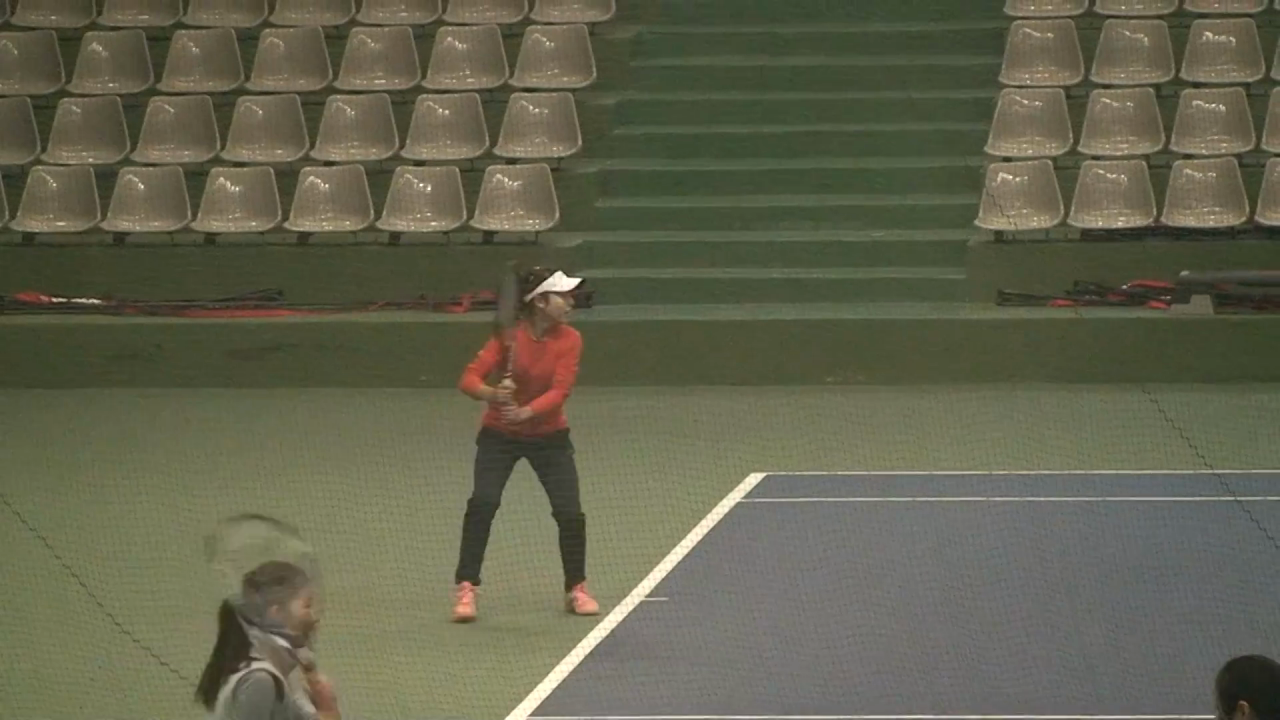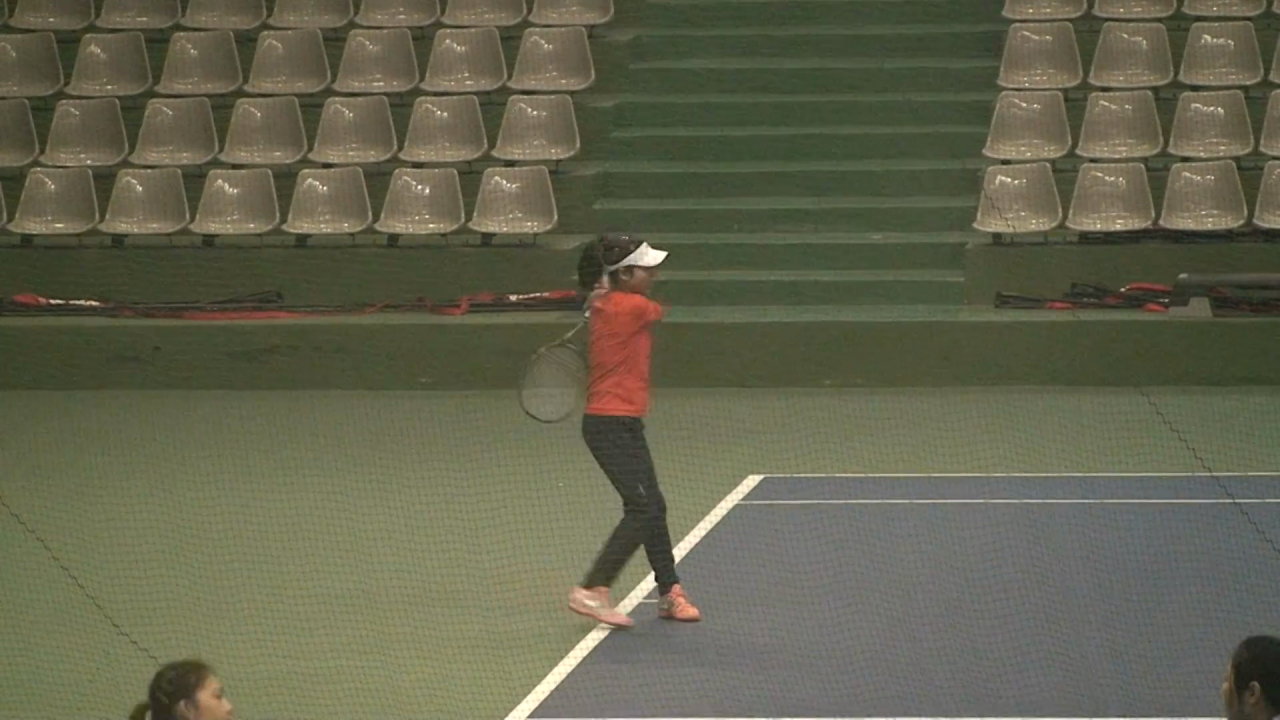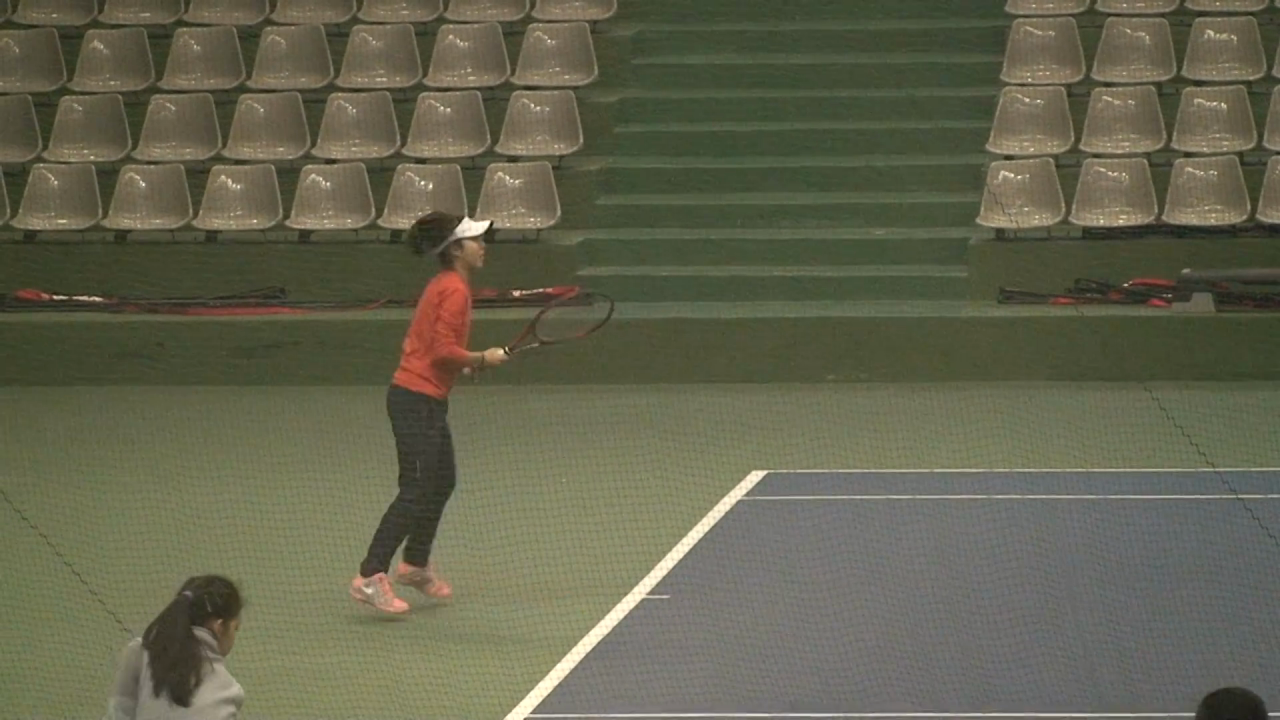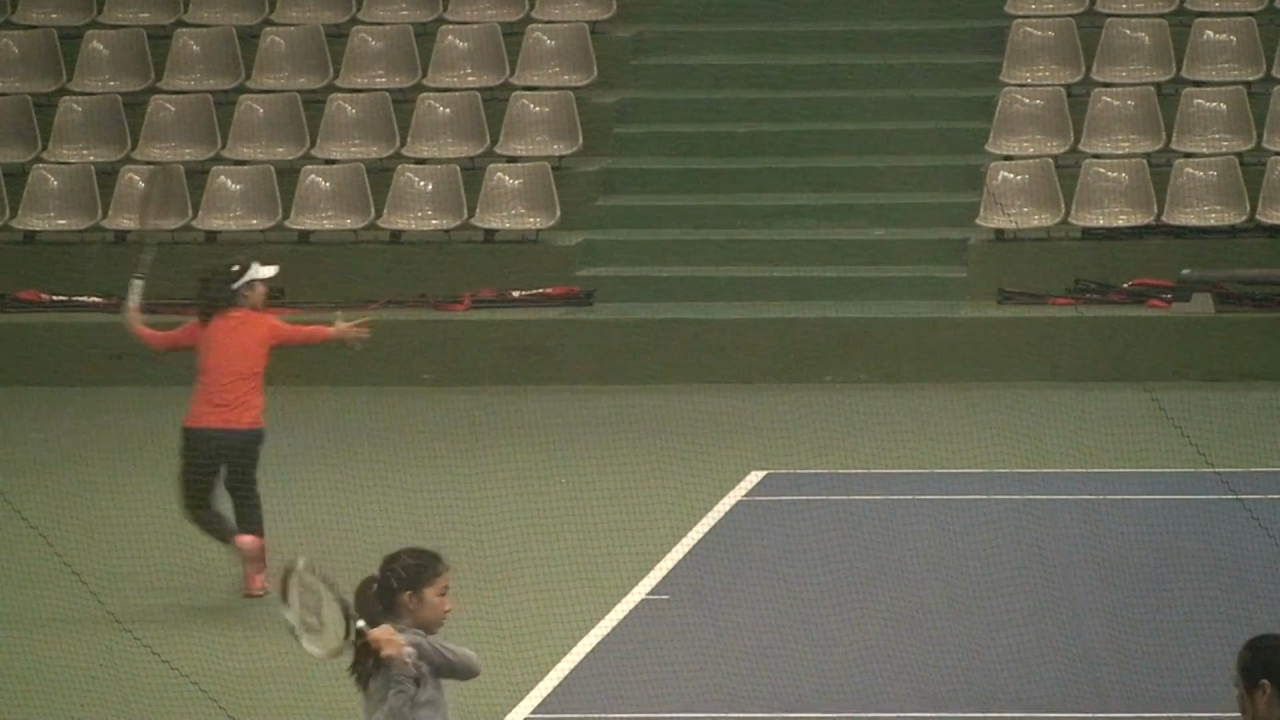
dt=1s
person 1, frame 1
left shoulder: (570, 339)
right shoulder: (509, 337)
left elbow: (559, 390)
right elbow: (469, 379)
left wrist: (527, 412)
right wrist: (492, 395)
left hip: (550, 436)
right hip: (500, 435)
left knee: (570, 513)
right knee: (483, 502)
left ankle: (576, 588)
right ankle: (465, 587)
person 1, frame 2
left shoulder: (605, 306)
right shoulder: (632, 308)
right elbow: (656, 310)
left hip: (608, 423)
right hip: (612, 426)
left knee: (653, 508)
right knee: (644, 512)
left ankle: (669, 591)
right ankle: (590, 592)
person 1, frame 3
left shoulder: (445, 285)
right shoulder: (455, 290)
right elbow: (443, 350)
left wrist: (468, 362)
right wrist: (482, 358)
left hip: (425, 398)
right hip: (416, 400)
left knee: (442, 482)
right knee: (416, 492)
left ankle: (414, 565)
right ankle: (370, 576)
person 1, frame 4
left shoulder: (202, 326)
right shoulder: (266, 326)
left elbow: (157, 341)
right elbow: (304, 334)
left wrist: (132, 320)
right wrist: (338, 331)
left hip: (202, 433)
right hip: (245, 433)
left knee: (197, 507)
right knee: (245, 496)
left ankle: (244, 542)
right ankle: (254, 575)
